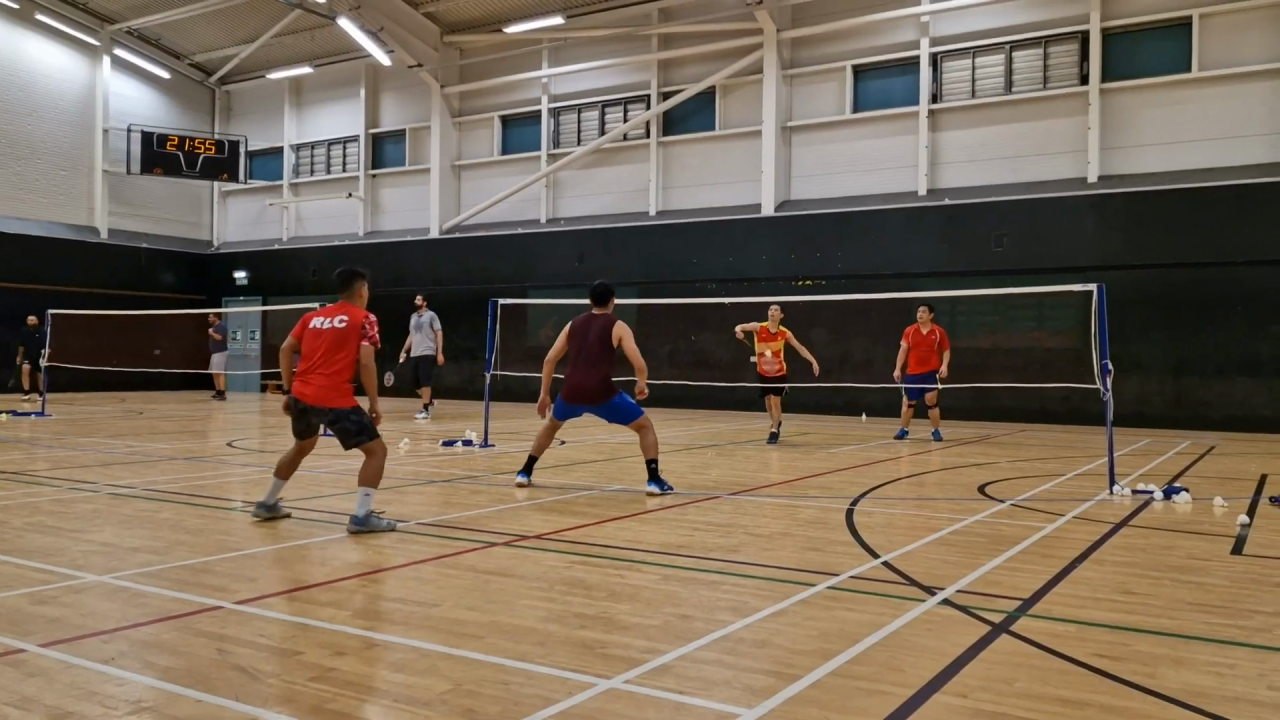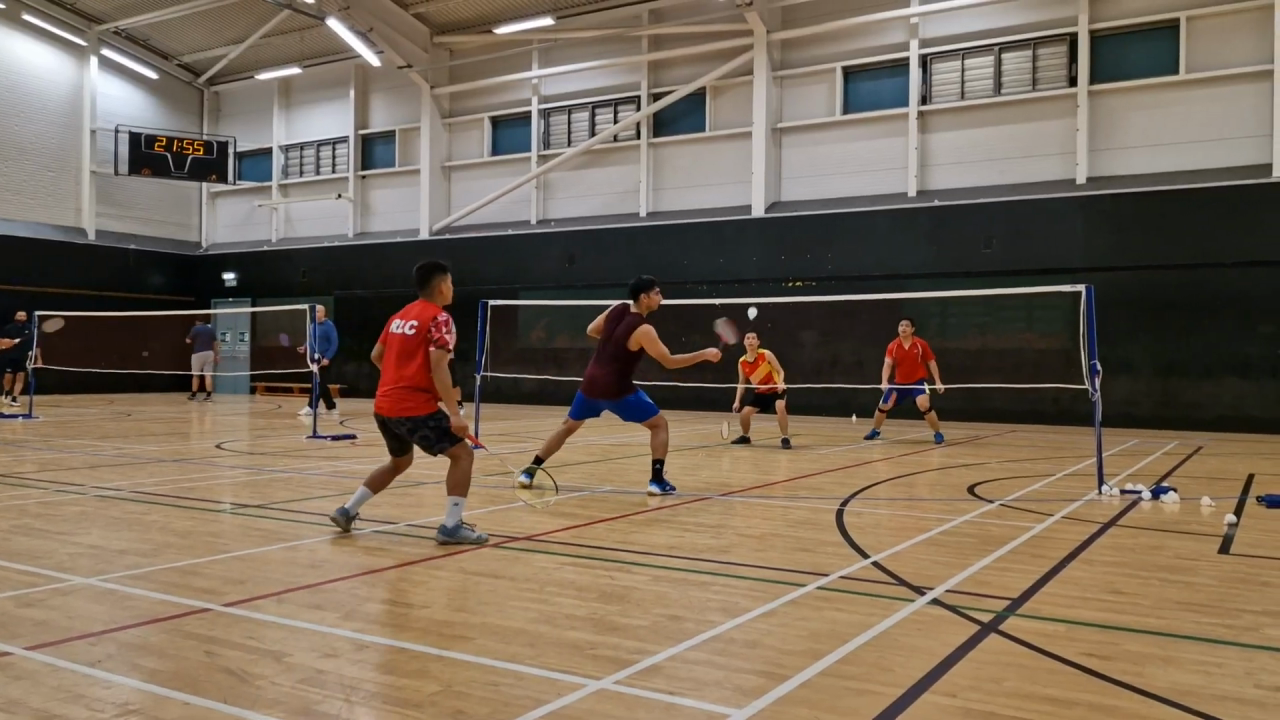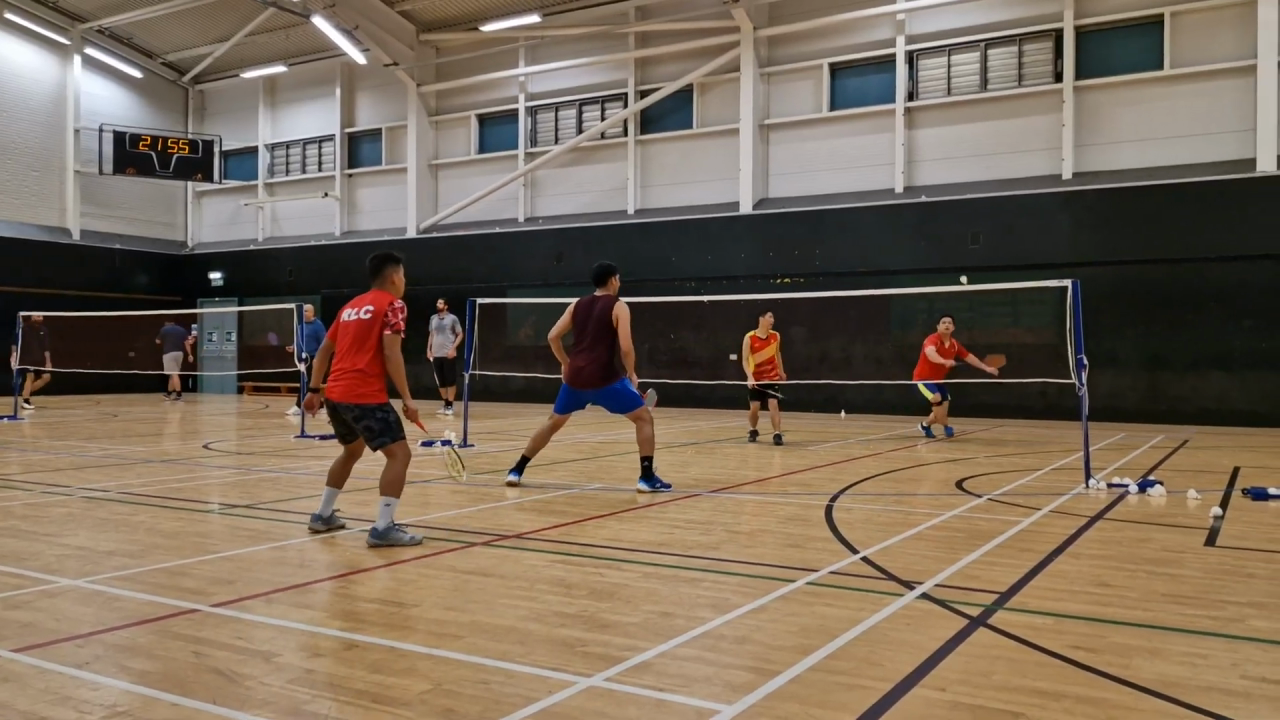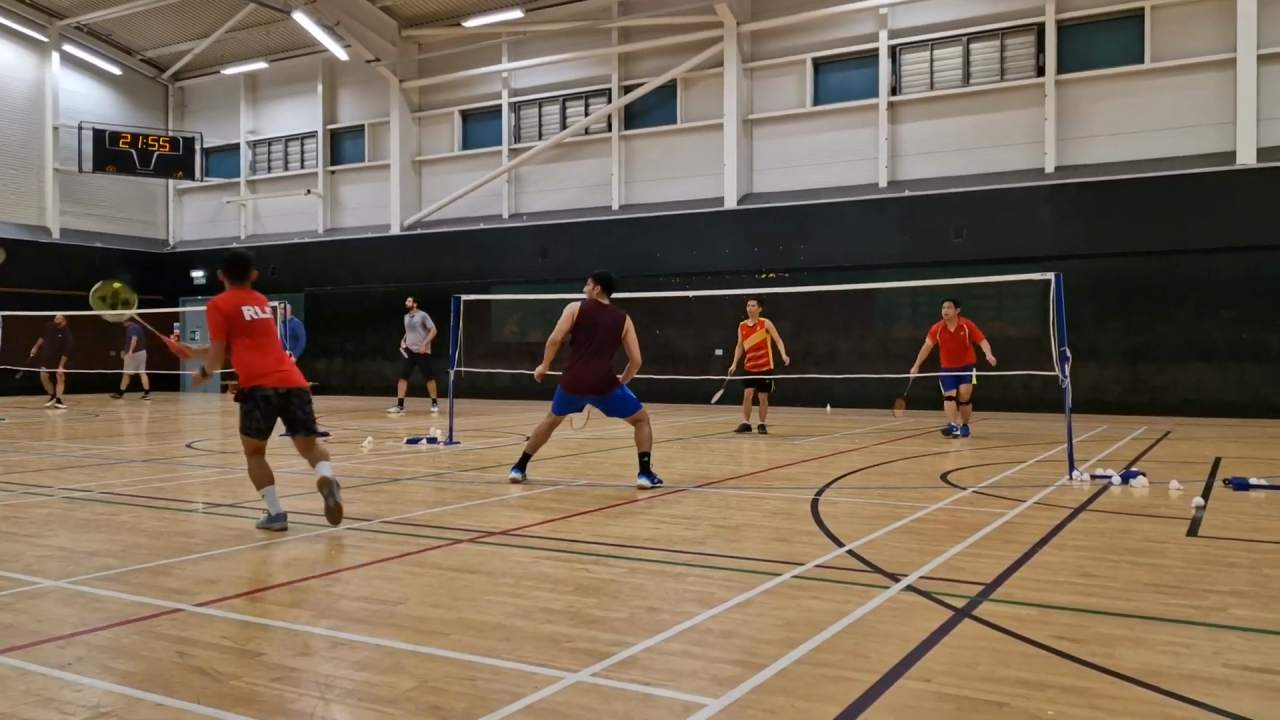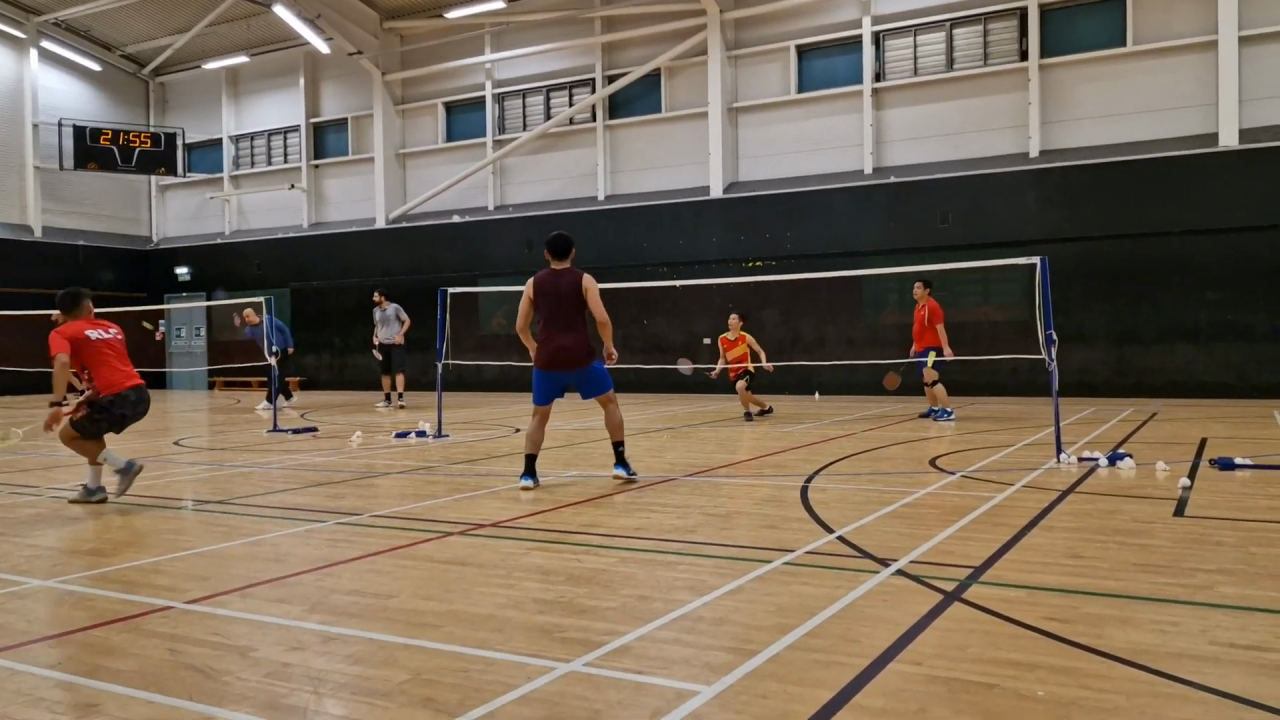
dt=0.7s
person 1, frame 1
left shoulder: (313, 317)
right shoulder: (366, 319)
left elbow: (286, 351)
right elbow: (367, 364)
left wrist: (288, 392)
right wrist: (375, 407)
left hip: (302, 396)
right hip: (336, 400)
left knee: (303, 446)
right knee: (376, 451)
left ankle: (267, 503)
right ankle: (362, 515)
person 1, frame 2
left shoulder: (400, 316)
right shoulder: (439, 318)
left elbow: (377, 356)
right elbow: (438, 368)
right wrist: (454, 414)
left hip: (384, 405)
right hip: (414, 408)
left knee: (399, 463)
right knee: (462, 455)
left ankle: (348, 510)
right ankle: (452, 526)
person 1, frame 3
left shoulder: (352, 306)
right shoulder: (392, 305)
left elbow: (323, 350)
right elbow: (391, 354)
left wrist: (314, 390)
right wrist: (407, 399)
left hip: (335, 393)
right hip: (364, 397)
left knee: (352, 451)
right knee: (399, 454)
left ankle: (323, 515)
right ankle: (383, 527)
person 1, frame 4
left shoulder: (219, 305)
right shoulder: (261, 302)
left elbow: (219, 350)
left wrist: (205, 372)
right wrist: (197, 351)
left hip: (258, 387)
right hip: (294, 383)
left knee: (255, 452)
right knee: (311, 447)
left ankle: (275, 513)
right ankle: (327, 478)
person 1, frame 5
left shoulder: (61, 333)
right shoulder: (112, 329)
left elbow: (62, 363)
left wrist: (57, 404)
right wrist: (90, 398)
left hip: (118, 398)
right hip: (140, 395)
left knee: (68, 434)
right knee: (93, 432)
left ankle: (124, 466)
right ankle: (94, 488)
person 2, frame 1
left shoulder: (573, 324)
right shoulder: (618, 327)
left elbow: (550, 360)
right elbow: (639, 366)
left wrist: (544, 394)
right wrist: (642, 384)
left hip: (571, 393)
right hip: (602, 393)
left knee: (552, 424)
right knee: (645, 427)
left ankle: (525, 472)
right ankle: (654, 480)
person 2, frame 2
left shoulder: (616, 309)
right shoulder: (643, 330)
left elbow: (591, 330)
right elbow: (670, 362)
right wrist: (705, 354)
left hip: (590, 384)
right hip: (617, 390)
left knee: (567, 427)
right knee: (659, 425)
left ankle: (529, 472)
right ankle: (657, 480)
person 2, frame 3
left shoulder: (577, 305)
right shoulder: (619, 307)
left elbow: (553, 337)
right elbow: (626, 348)
left wrist: (566, 363)
right wrist: (631, 373)
left hip: (575, 377)
right hip: (605, 378)
left knee: (554, 423)
right knee: (644, 418)
left ankle: (517, 471)
right ankle: (647, 477)
person 2, frame 4
left shoulder: (576, 308)
right shoulder: (623, 318)
left elbow: (555, 339)
right elbow: (636, 360)
left wrist: (544, 365)
right wrist: (622, 381)
left hip: (572, 382)
right hip: (604, 384)
left knee: (551, 421)
right knee: (641, 419)
left ankle: (519, 468)
right ankle: (645, 473)
person 2, frame 5
left shoulder: (534, 283)
right shoulder: (585, 280)
left elbow: (521, 326)
right elbow: (601, 317)
left wrist: (533, 348)
right wrist: (609, 345)
left hip: (548, 361)
right hip: (581, 357)
left knee: (539, 416)
right knee: (610, 404)
left ankle: (529, 473)
right ankle: (621, 462)
